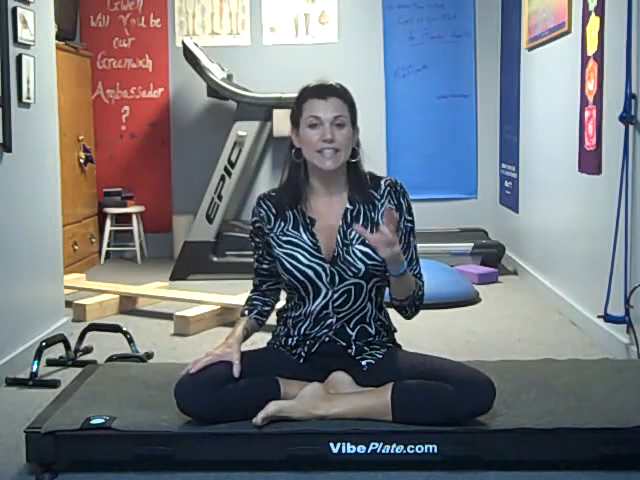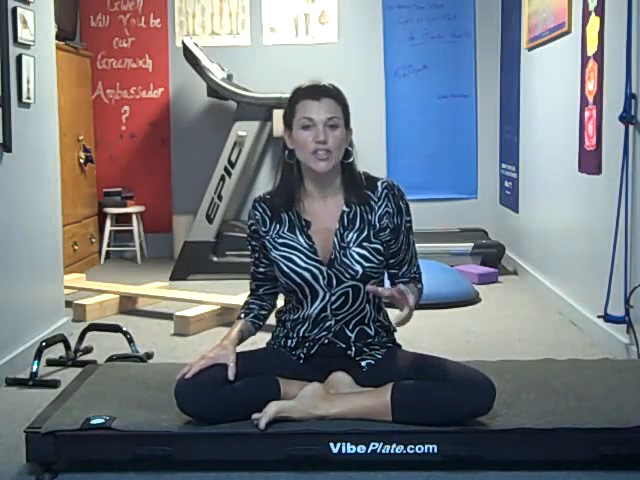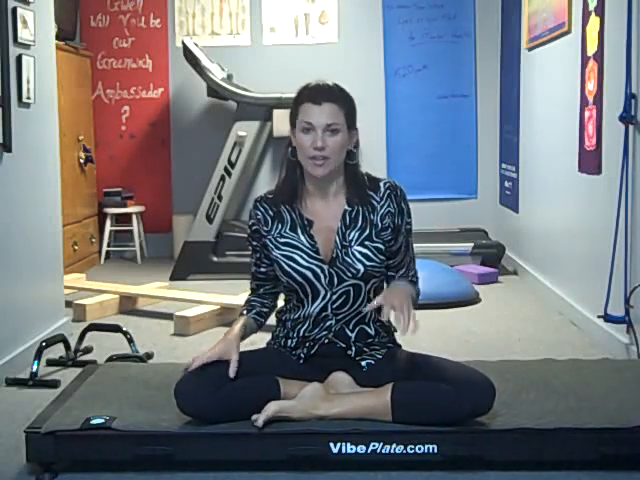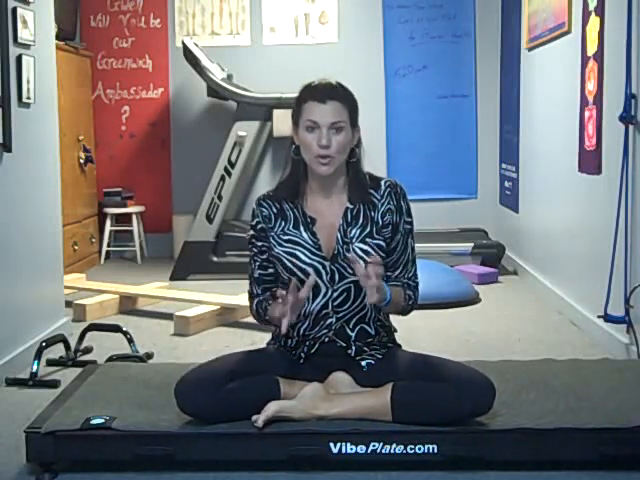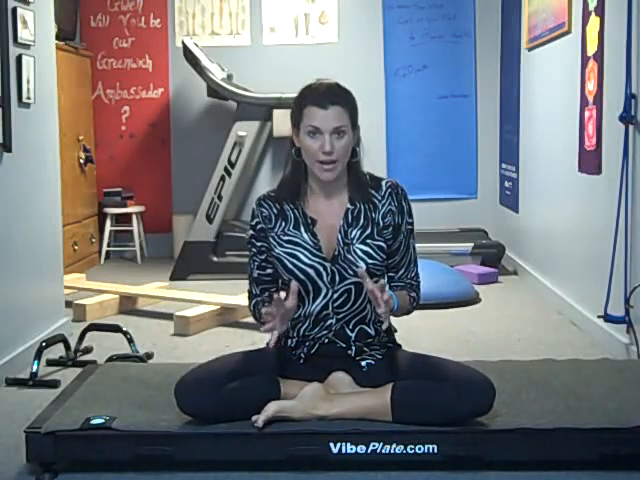
dt=0.5s
person 1, frame 1
left shoulder: (387, 196)
right shoulder: (271, 208)
left elbow: (410, 306)
left wrist: (395, 262)
right wrist: (234, 339)
left hip: (371, 355)
right hip: (295, 354)
left knee: (477, 392)
right knee: (192, 393)
left ankle: (320, 405)
right ankle: (335, 390)
person 1, frame 2
left shoulder: (384, 198)
right shoulder: (266, 210)
left elbow: (410, 280)
left wrist: (403, 296)
right wrist: (229, 341)
left hip: (369, 355)
right hip: (294, 355)
left knee: (477, 392)
right knee: (192, 392)
left ankle: (320, 405)
right ankle: (338, 391)
person 1, frame 3
left shoulder: (386, 199)
right shoulder: (268, 210)
left elbow: (405, 279)
right elbow: (264, 292)
left wrist: (400, 291)
right wrist: (233, 335)
left hip: (370, 355)
right hip: (294, 355)
left knee: (476, 392)
right knee: (193, 392)
left ankle: (320, 405)
right ankle: (335, 390)
person 1, frame 4
left shoulder: (387, 198)
right shoulder: (270, 208)
left elbow: (408, 299)
right elbow: (259, 305)
left wrist: (380, 292)
right wrist: (282, 310)
left hip: (371, 355)
right hip: (295, 355)
left knee: (477, 392)
right knee: (192, 392)
left ankle: (319, 404)
right ankle: (337, 391)
person 1, frame 5
left shoulder: (388, 198)
right shoulder: (270, 209)
left elbow: (410, 293)
right elbow: (259, 298)
left wrist: (388, 301)
right wrist: (276, 315)
left hip: (371, 356)
right hip: (295, 356)
left knee: (477, 392)
right knee: (192, 392)
left ankle: (318, 405)
right ankle: (337, 391)
